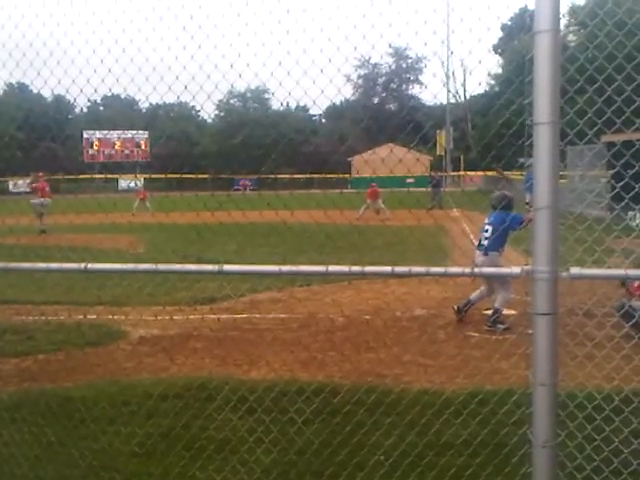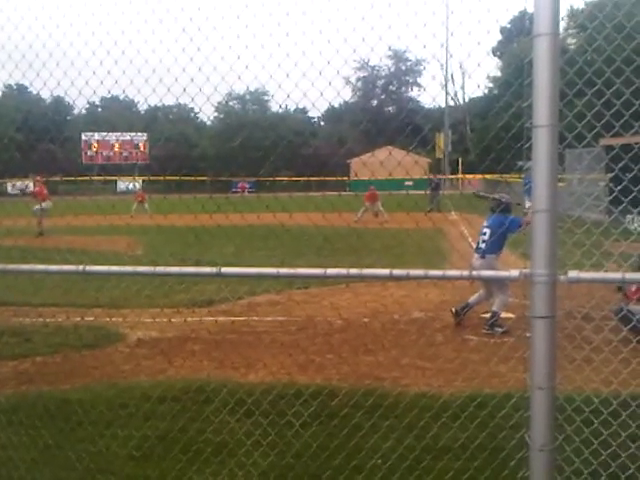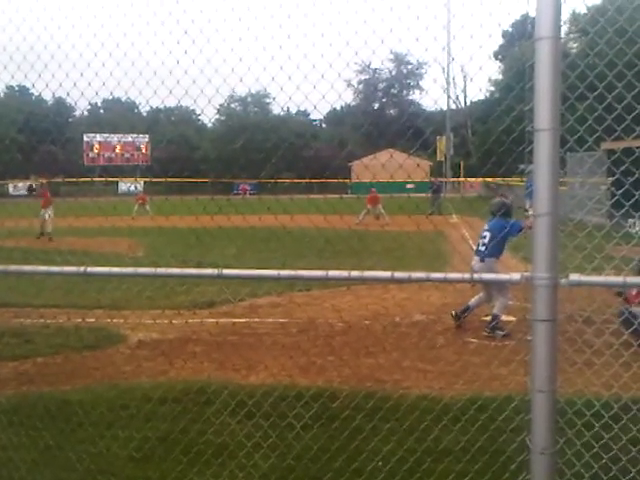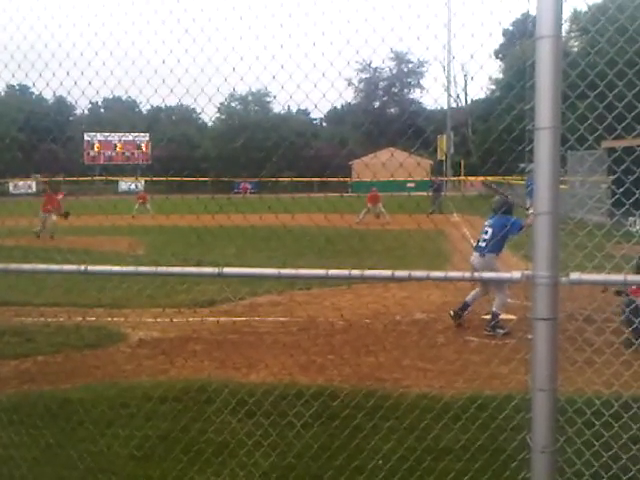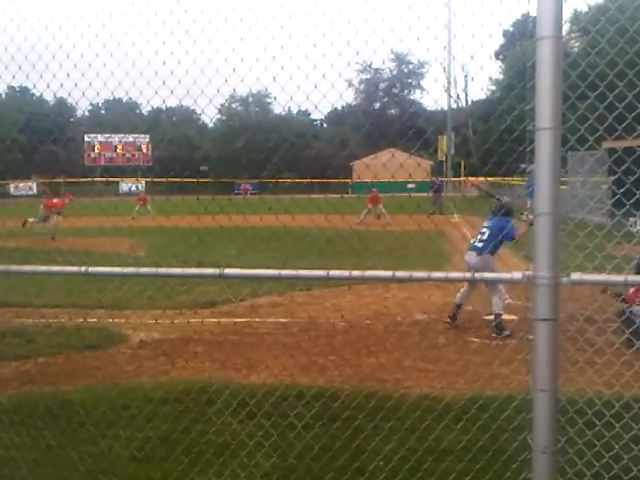
dt=0.3s
person 1, frame 1
left shoulder: (492, 216)
right shoulder: (506, 217)
left elbow: (518, 224)
right elbow: (528, 219)
left hip: (479, 256)
right hip: (490, 258)
left knee: (490, 287)
right knee: (505, 288)
left ankle: (461, 308)
right ankle: (493, 321)
person 1, frame 2
left shoulder: (491, 219)
right shoulder: (504, 220)
left elbow: (517, 223)
right elbow: (526, 221)
left wrist: (524, 218)
left hip: (477, 259)
right hip: (487, 261)
left knee: (488, 291)
right knee: (503, 291)
left ankle: (459, 311)
right ankle: (491, 324)
person 1, frame 3
left shoulder: (491, 222)
right shoulder: (504, 223)
left elbow: (517, 227)
right elbow: (526, 226)
left wrist: (526, 222)
left hip: (477, 262)
right hip: (487, 264)
left knee: (488, 294)
right knee: (503, 293)
left ankle: (460, 314)
right ankle: (492, 327)
person 1, frame 4
left shoulder: (492, 219)
right shoulder: (506, 220)
left elbow: (513, 226)
right elbow: (525, 224)
right wrist: (531, 215)
left hip: (475, 257)
right hip: (487, 259)
left knee: (483, 289)
right knee: (501, 291)
left ankle: (458, 312)
right ankle: (492, 325)
person 1, frame 5
left shoulder: (490, 220)
right shoulder: (505, 222)
left elbow: (511, 235)
right elbow: (516, 237)
left wrist: (525, 223)
right wrist: (528, 224)
left hip: (470, 256)
right hip: (483, 258)
left knee: (470, 285)
right knee: (497, 291)
left ankle: (453, 315)
right ankle: (498, 326)
